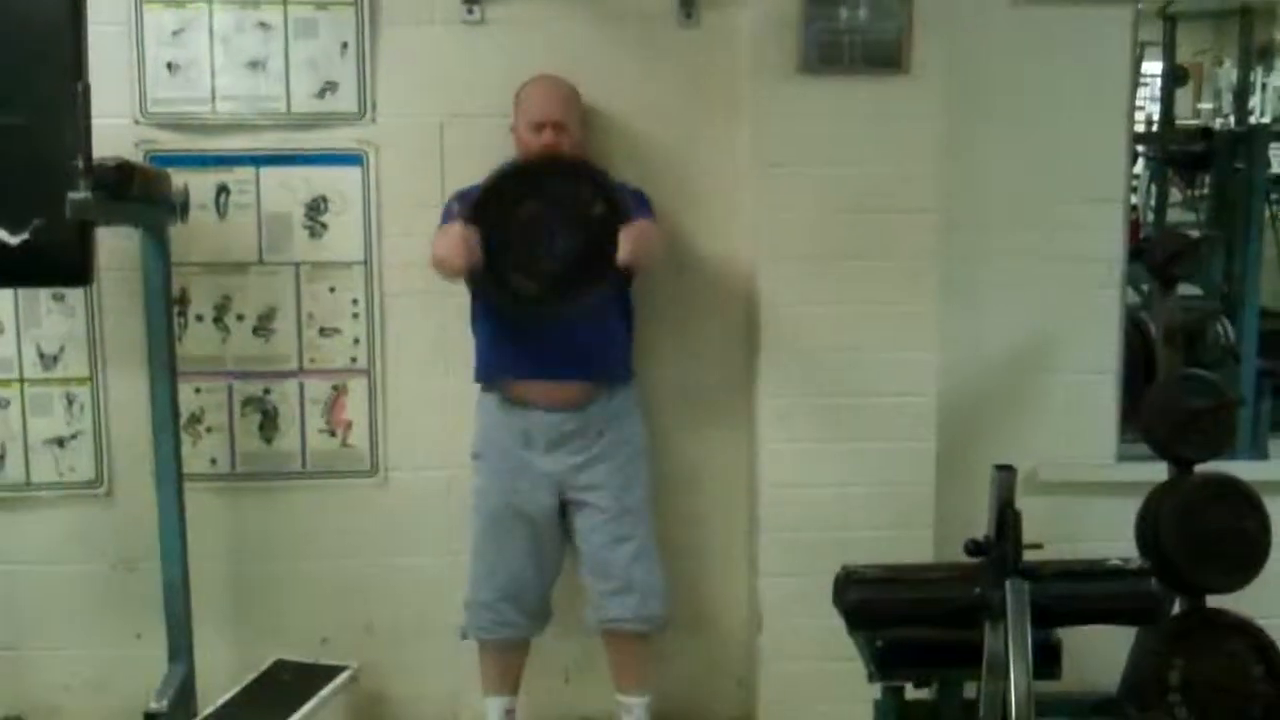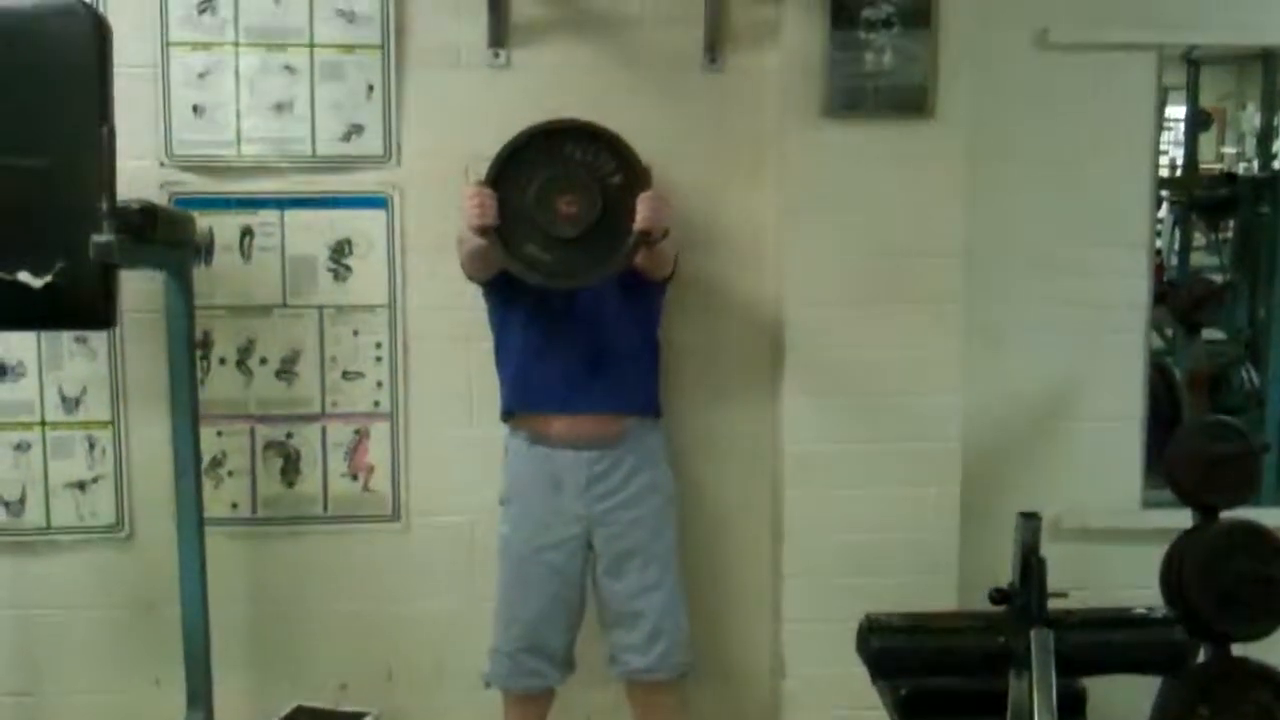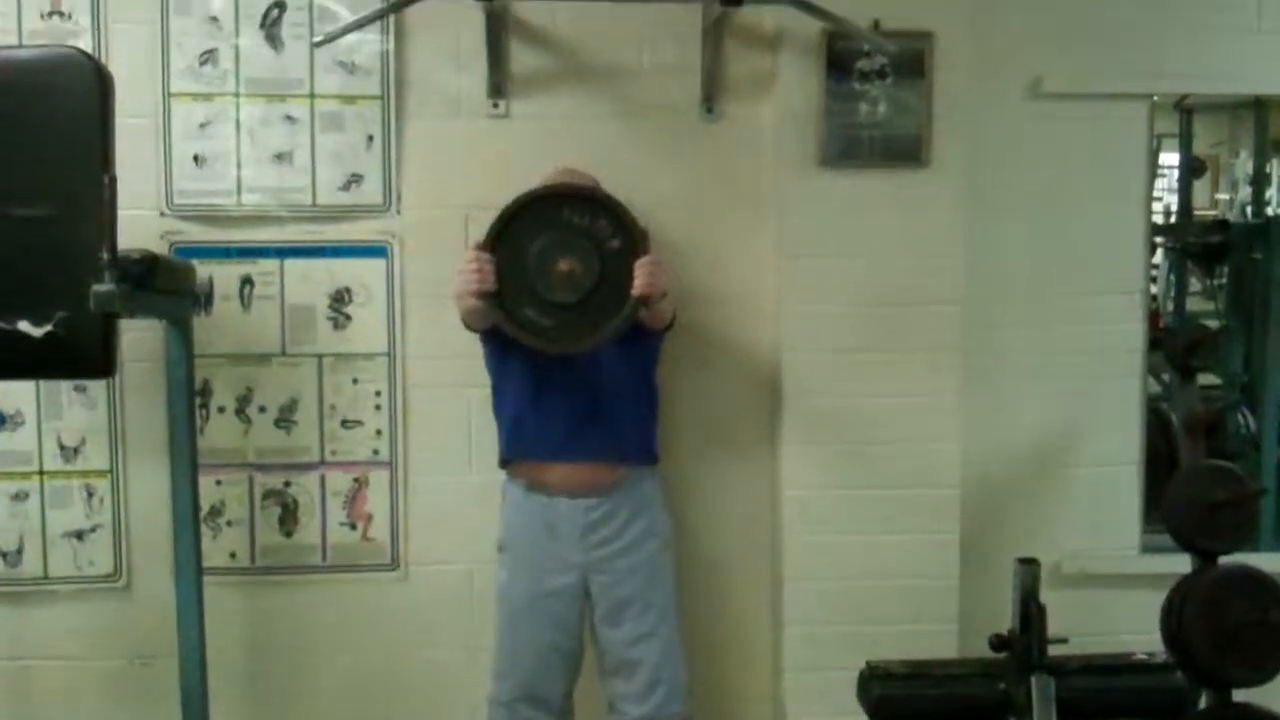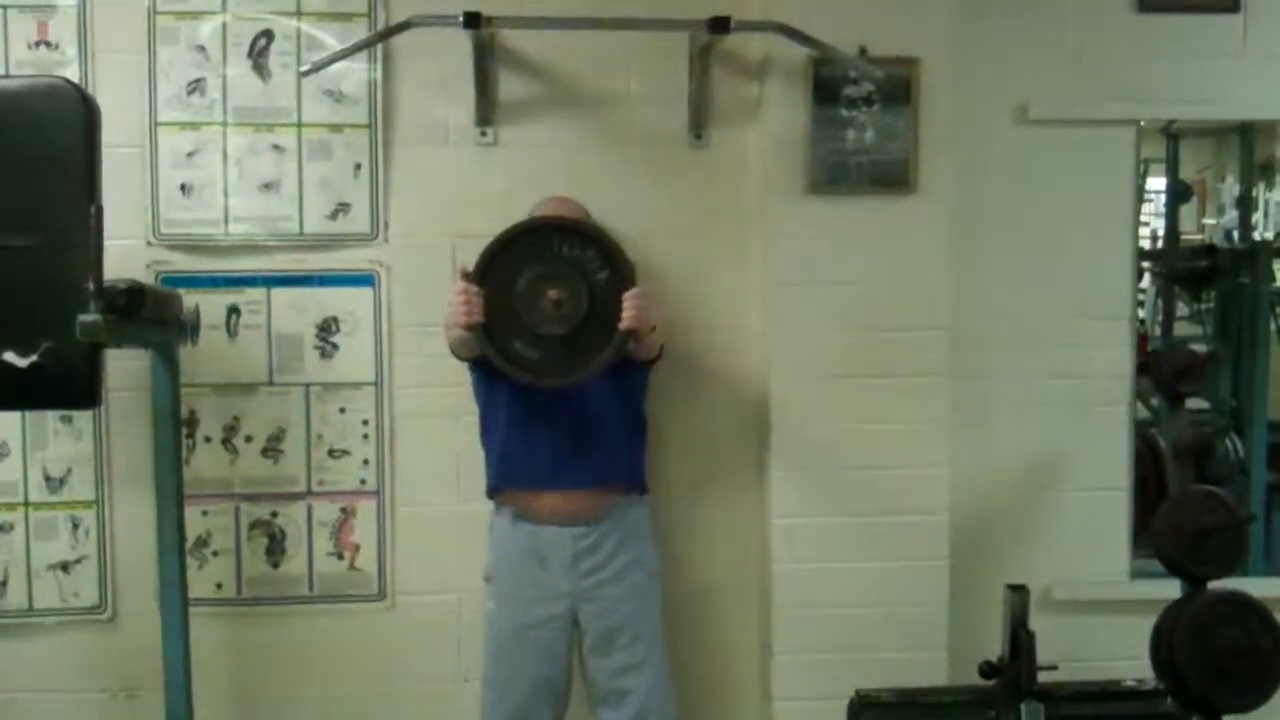
dt=1s
person 1, frame 1
left shoulder: (618, 202)
right shoulder: (479, 204)
left elbow: (646, 238)
right elbow: (446, 250)
left wrist: (639, 246)
right wrist: (456, 246)
left hip: (605, 423)
right hip: (511, 426)
left knee: (627, 587)
right knee: (500, 590)
person 1, frame 2
left shoulder: (631, 252)
left elbow: (661, 264)
right elbow: (478, 264)
left wrist: (657, 236)
right wrist: (476, 234)
left hip: (630, 459)
right hip: (538, 461)
left knee: (651, 630)
right knee: (526, 635)
person 1, frame 3
left shoulder: (628, 296)
left elbow: (660, 316)
right elbow: (478, 317)
left wrist: (657, 296)
right wrist: (470, 297)
left hip: (627, 506)
right hip: (535, 510)
person 1, frame 4
left shoulder: (614, 320)
left elbow: (647, 347)
right elbow: (466, 345)
left wrist: (644, 328)
right wrist: (460, 323)
left hip: (615, 535)
right hip: (523, 539)
